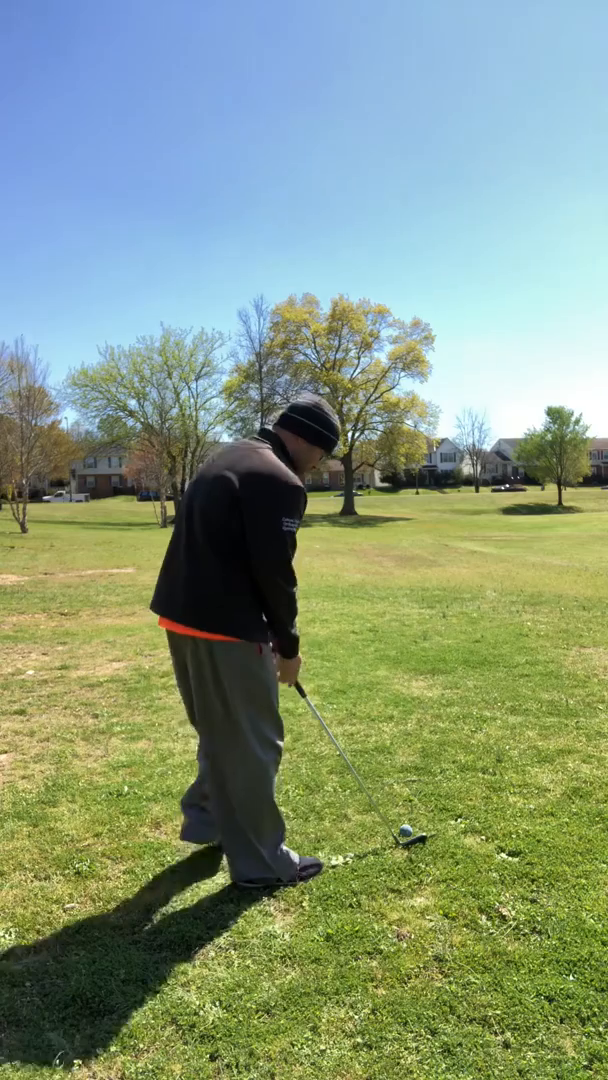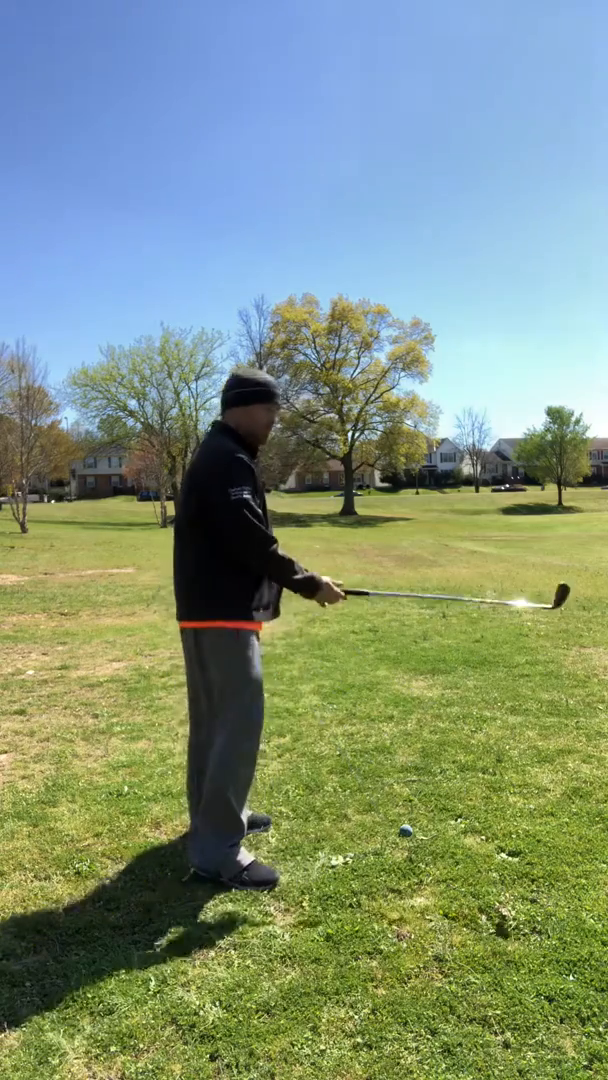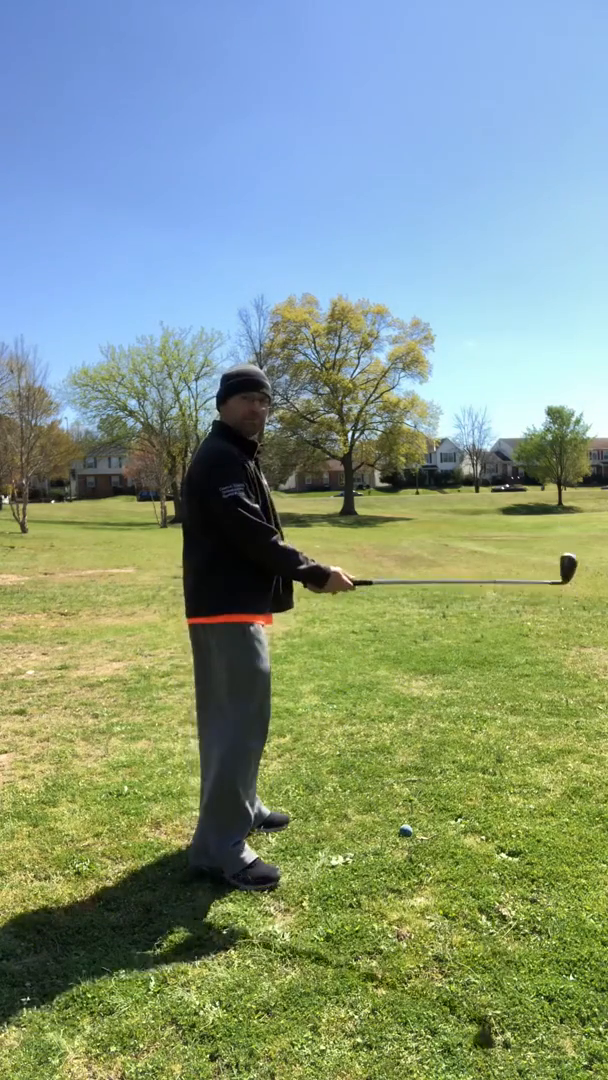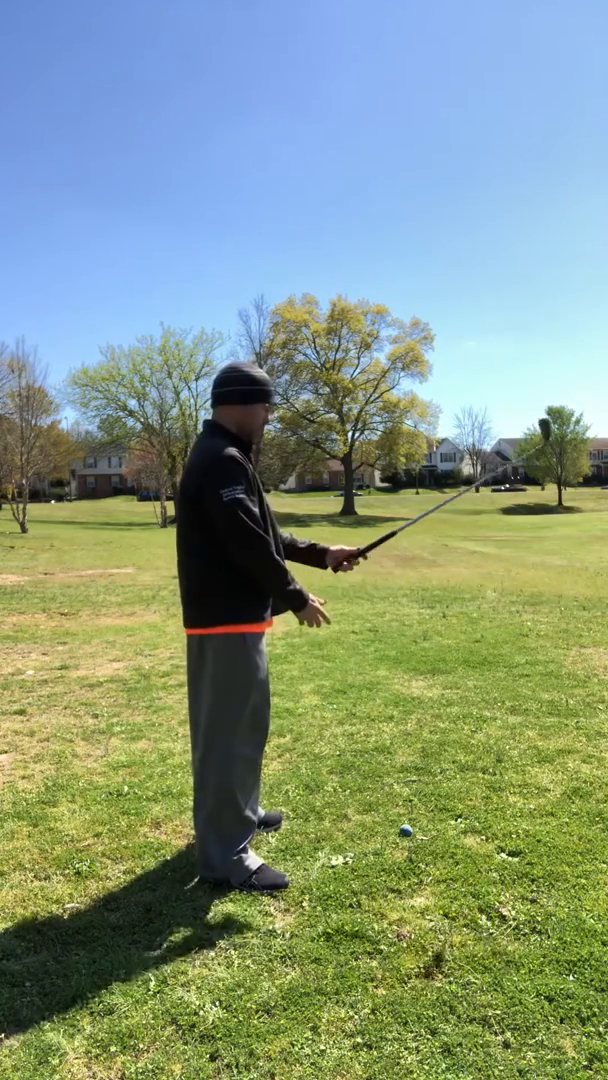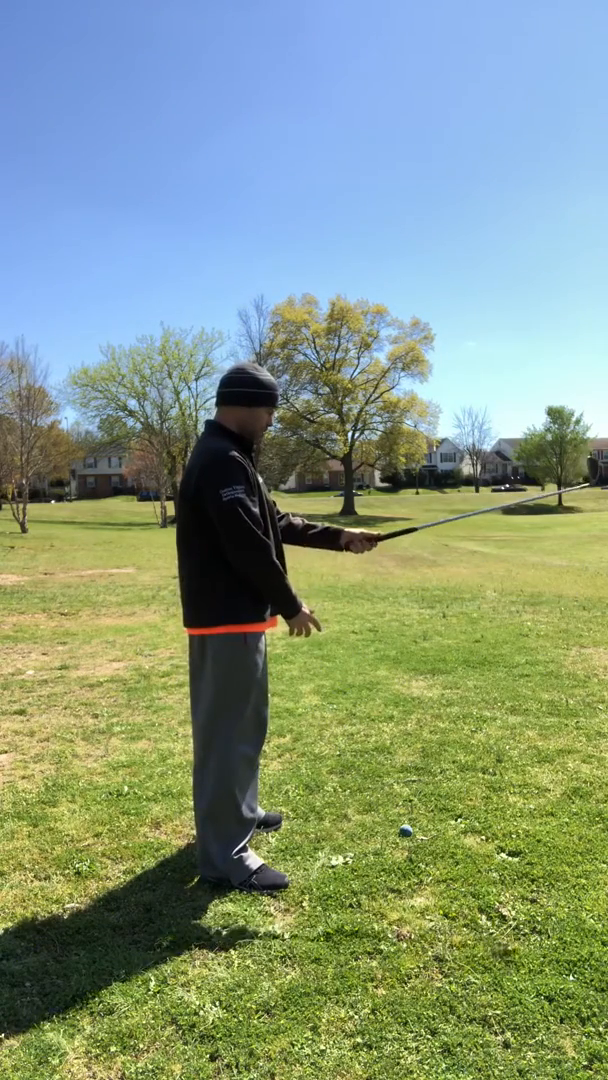
dt=0.7s
person 1, frame 1
left shoulder: (226, 459)
right shoulder: (281, 482)
right elbow: (274, 571)
left wrist: (270, 632)
right wrist: (288, 645)
left hip: (181, 612)
right hip: (224, 622)
left knee: (218, 728)
right knee: (251, 741)
left ankle: (203, 818)
right ankle: (260, 861)
person 1, frame 2
left shoulder: (223, 458)
right shoulder: (225, 461)
left elbow: (246, 539)
right elbow: (251, 541)
left wrist: (296, 579)
right wrist: (307, 583)
left hip: (215, 607)
right hip: (223, 612)
left knee: (216, 719)
right knee: (237, 725)
left ankle: (214, 813)
right ankle: (217, 851)
person 1, frame 3
left shoulder: (241, 458)
right shoulder: (219, 459)
left elbow: (259, 536)
right elbow: (253, 536)
left wrist: (308, 572)
right wrist: (316, 572)
left hip: (241, 604)
right hip: (227, 610)
left knee: (241, 714)
right knee: (241, 719)
left ankle: (242, 807)
right ankle: (220, 845)
person 1, frame 4
left shoulder: (223, 457)
right shoulder: (223, 461)
left elbow: (263, 533)
right elbow: (250, 546)
left wrist: (321, 554)
right wrist: (297, 599)
left hip: (232, 613)
right hip: (229, 618)
left knee: (240, 724)
right knee: (231, 730)
left ankle: (239, 813)
right ankle: (225, 854)
person 1, frame 5
left shoulder: (227, 457)
right shoulder: (222, 461)
left elbow: (274, 523)
right elbow: (249, 546)
left wrist: (337, 536)
right wrist: (291, 605)
left hip: (235, 614)
right hip: (228, 618)
left knee: (241, 723)
right knee: (229, 730)
left ankle: (237, 813)
right ankle: (224, 854)
